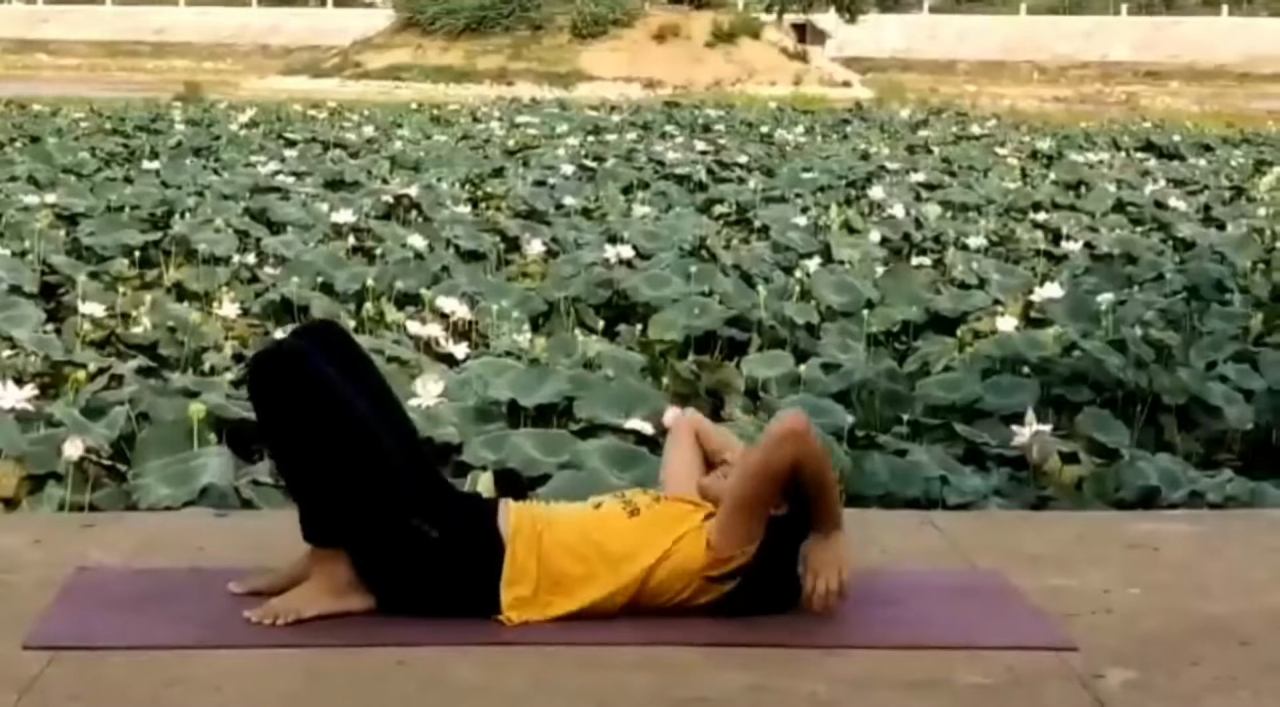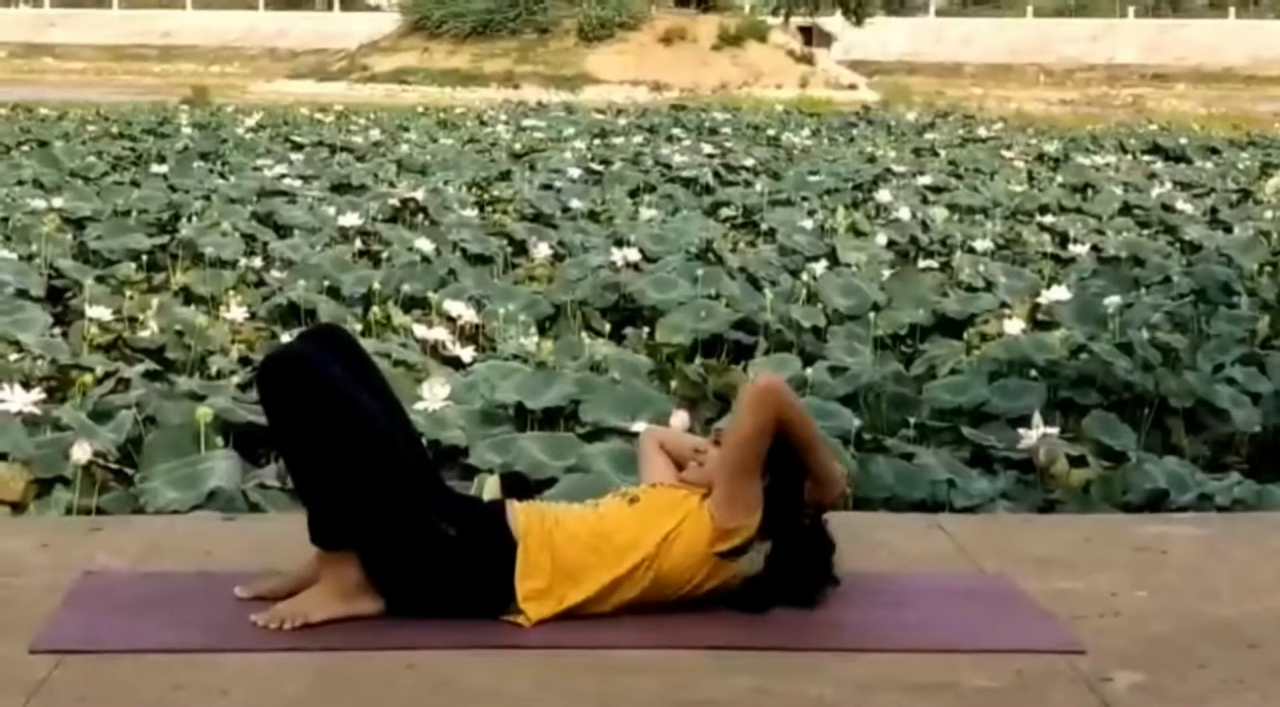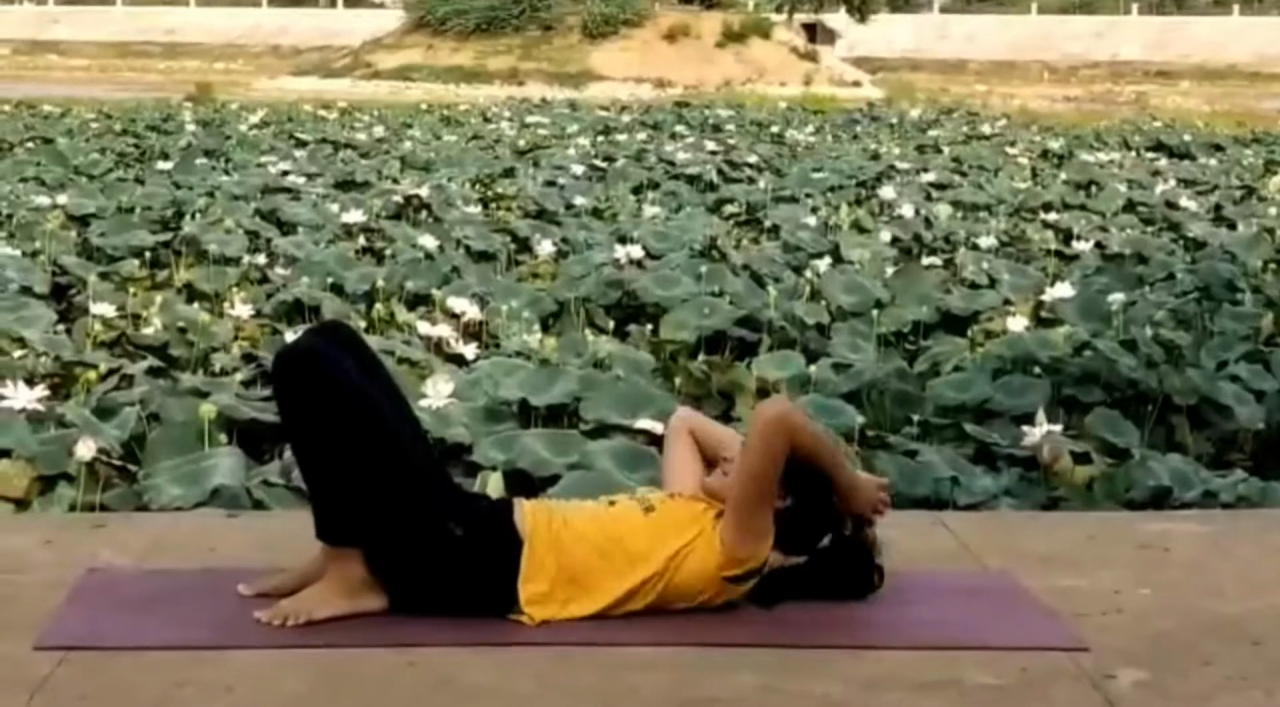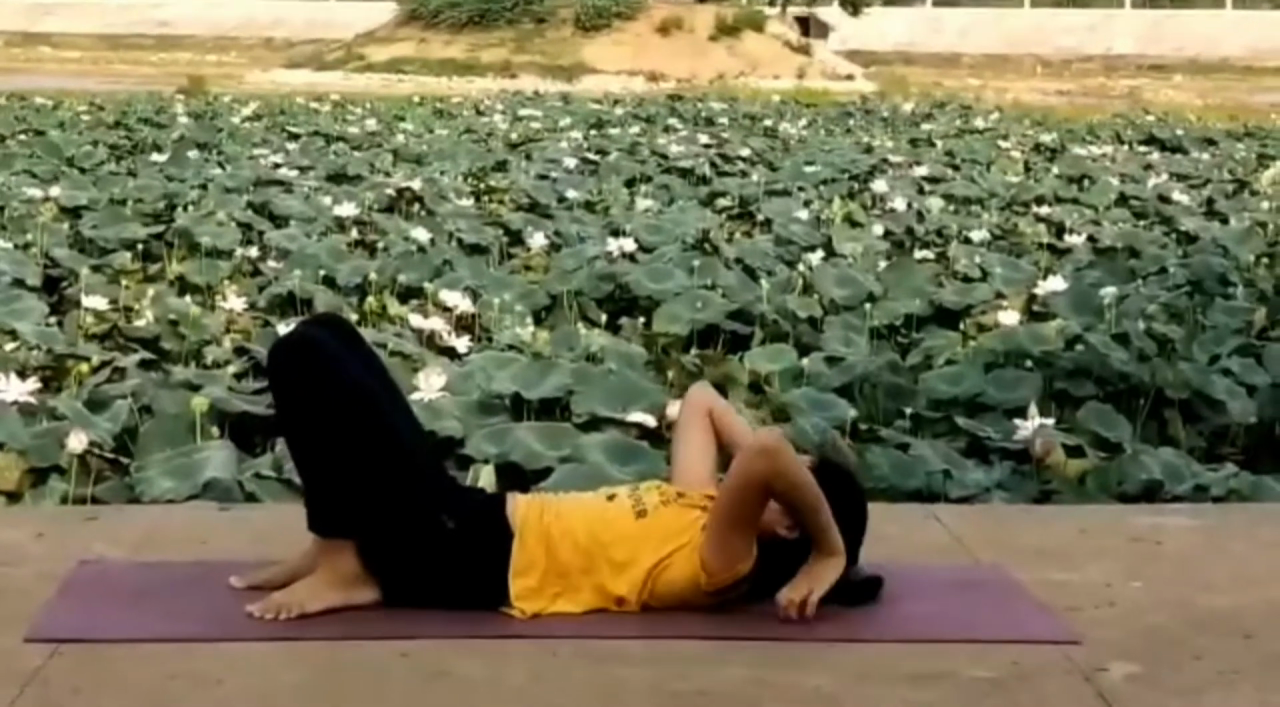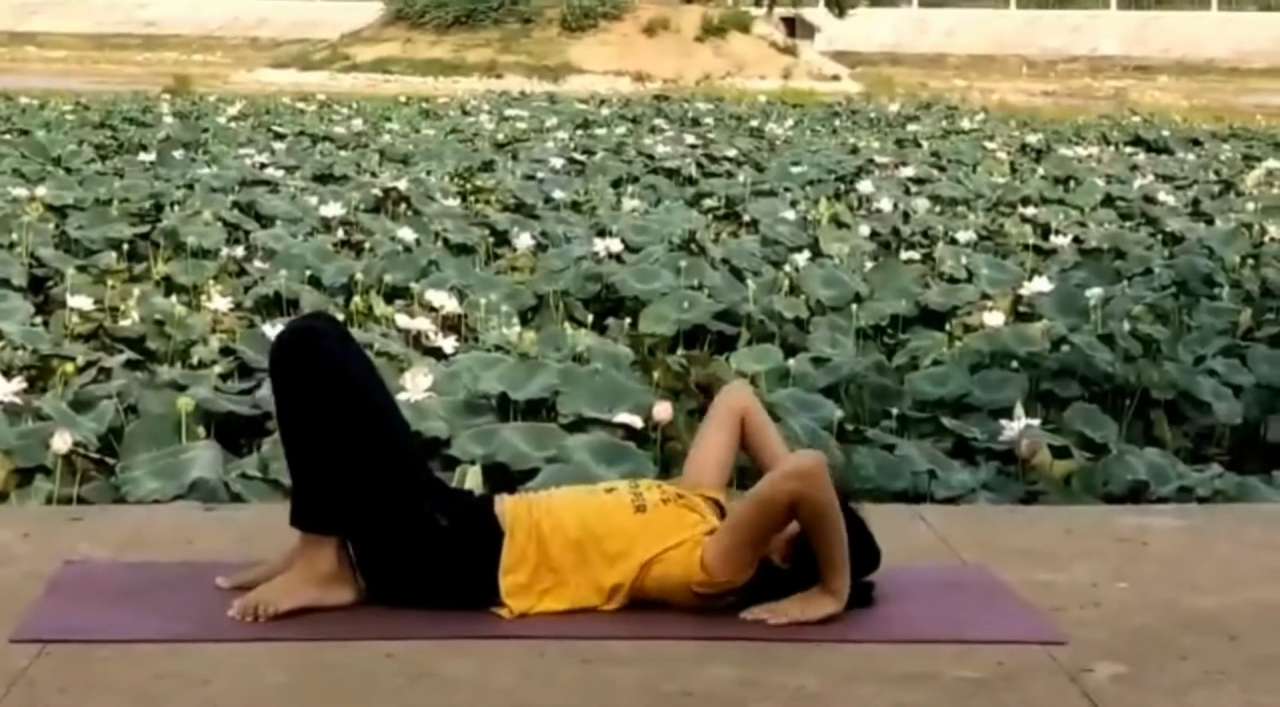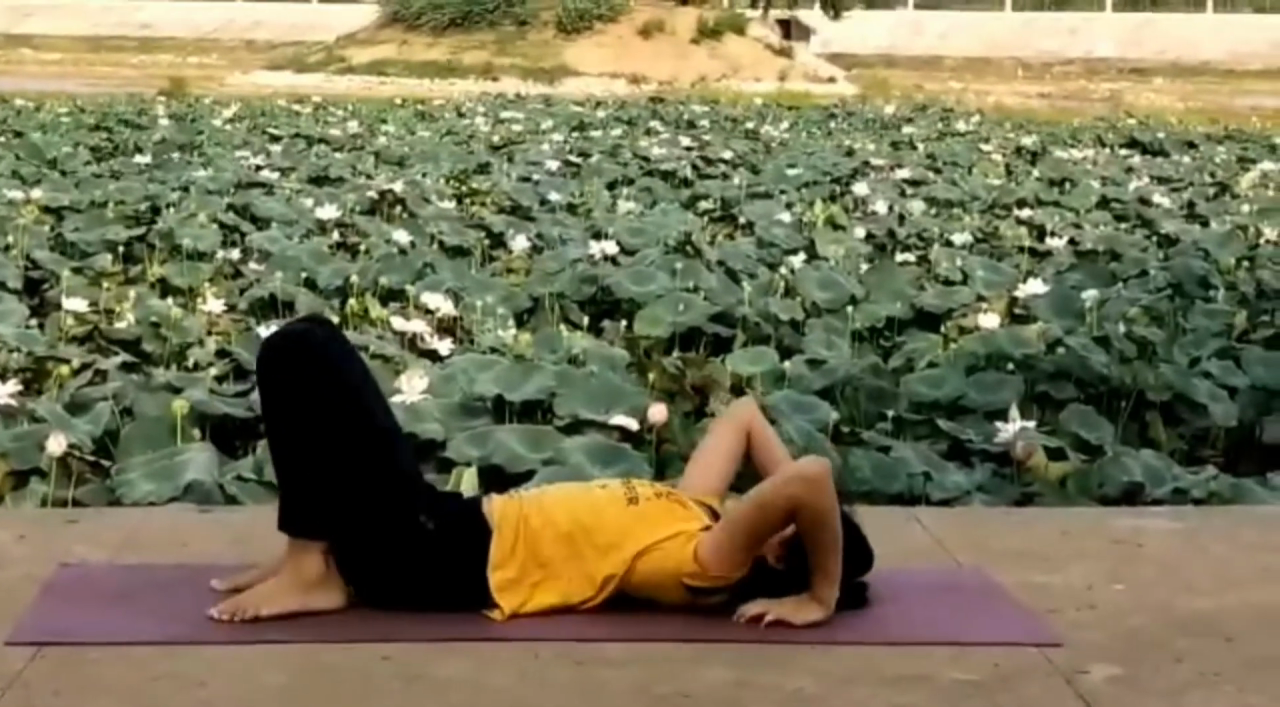
dt=0.3s
person 1, frame 1
left shoulder: (721, 549)
right shoulder: (691, 514)
left elbow: (794, 429)
right elbow: (687, 421)
left wrist: (827, 536)
right wrist: (756, 461)
left hip: (451, 566)
right hip: (467, 528)
left knee: (281, 368)
right knee: (321, 342)
left ankle: (339, 580)
right ankle: (331, 554)
person 1, frame 2
left shoulder: (726, 525)
right shoulder: (692, 507)
left elbow: (764, 390)
right elbow: (652, 435)
left wrist: (823, 469)
right wrist: (709, 452)
left hip: (464, 568)
right hip: (471, 530)
left knee: (290, 371)
right knee: (324, 346)
left ankle: (347, 582)
right ankle: (338, 558)
person 1, frame 3
left shoulder: (736, 549)
right shoulder: (703, 512)
left elbow: (776, 415)
right elbow: (683, 422)
left wrist: (849, 483)
right wrist: (746, 452)
left hip: (468, 565)
right hip: (479, 530)
left knee: (305, 366)
right knee: (330, 343)
left ankle: (353, 579)
right ankle: (343, 555)
person 1, frame 4
left shoulder: (724, 563)
right shoulder: (703, 504)
left elbow: (767, 449)
right elbow: (700, 397)
left wrist: (830, 552)
right wrist: (775, 464)
left hip: (457, 557)
right hip: (477, 519)
left knee: (300, 356)
right knee: (325, 335)
left ankle: (344, 570)
right ankle: (335, 547)
person 1, frame 5
left shoulder: (718, 568)
right shoulder: (703, 508)
right elbow: (737, 397)
left wrist: (832, 591)
right wrist: (798, 492)
left hip: (445, 558)
right hip: (460, 525)
left knee: (305, 349)
right knee: (318, 336)
left ankle: (325, 568)
right ankle: (320, 549)
person 1, frame 6
left shoulder: (709, 566)
right shoulder: (698, 513)
left elbow: (814, 474)
right elbow: (744, 412)
left wrist: (821, 599)
right wrist: (796, 493)
left hip: (434, 558)
right hip: (455, 527)
left knee: (294, 353)
right knee: (312, 339)
left ankle: (312, 573)
right ankle: (314, 552)
